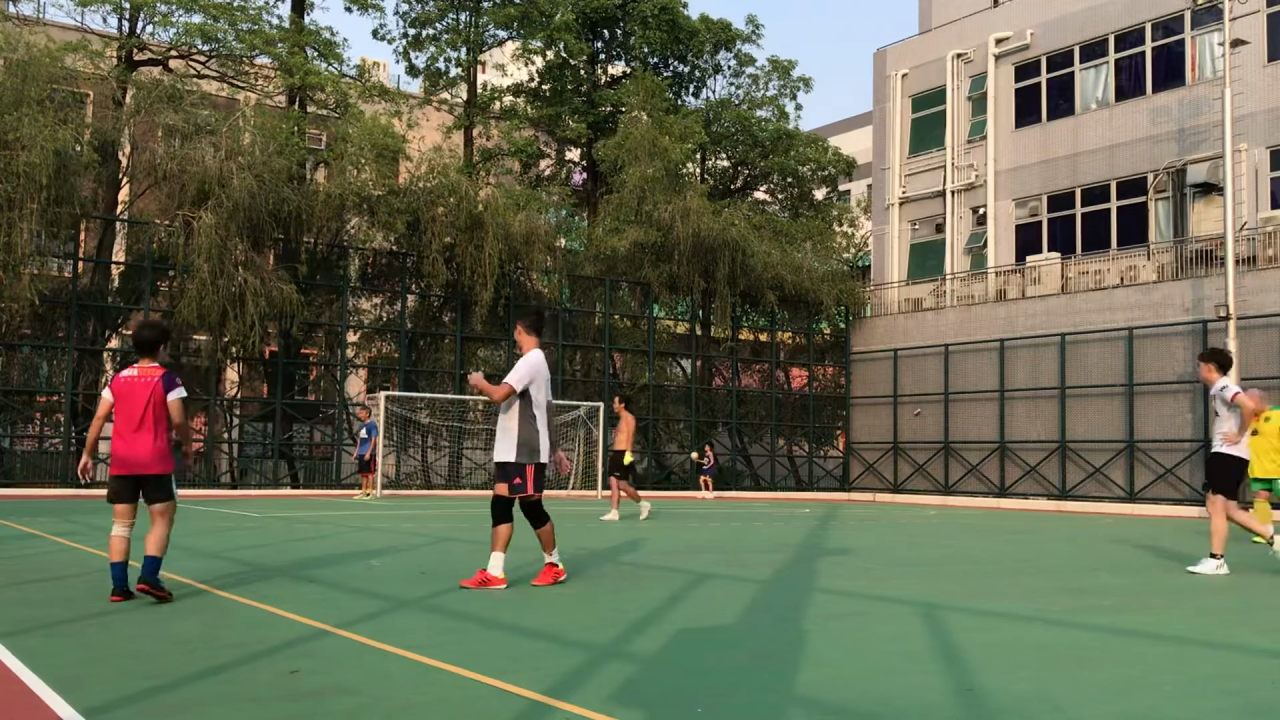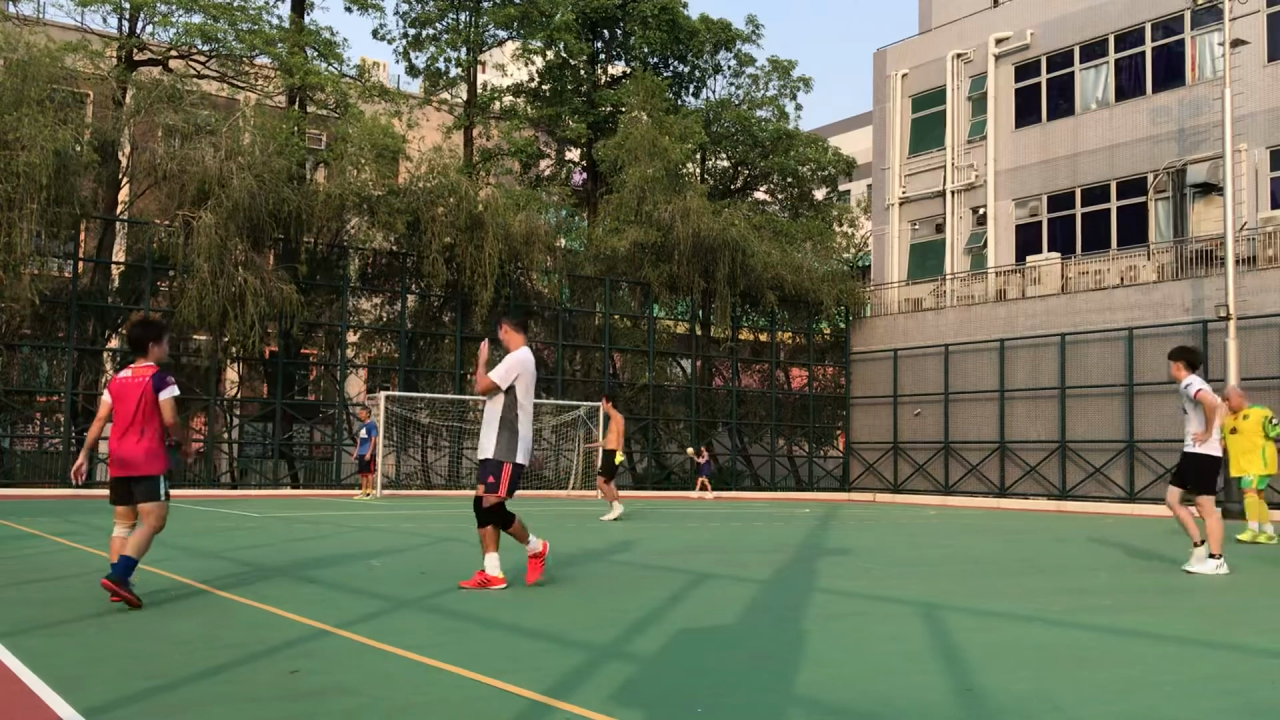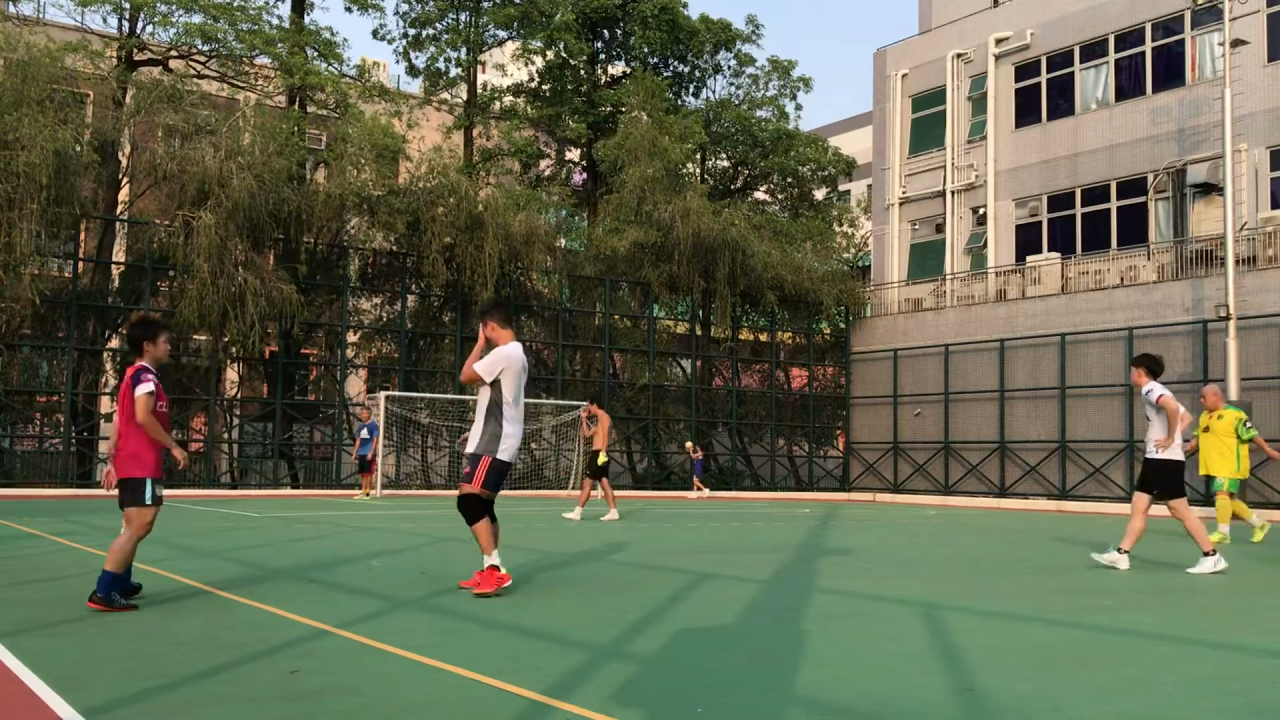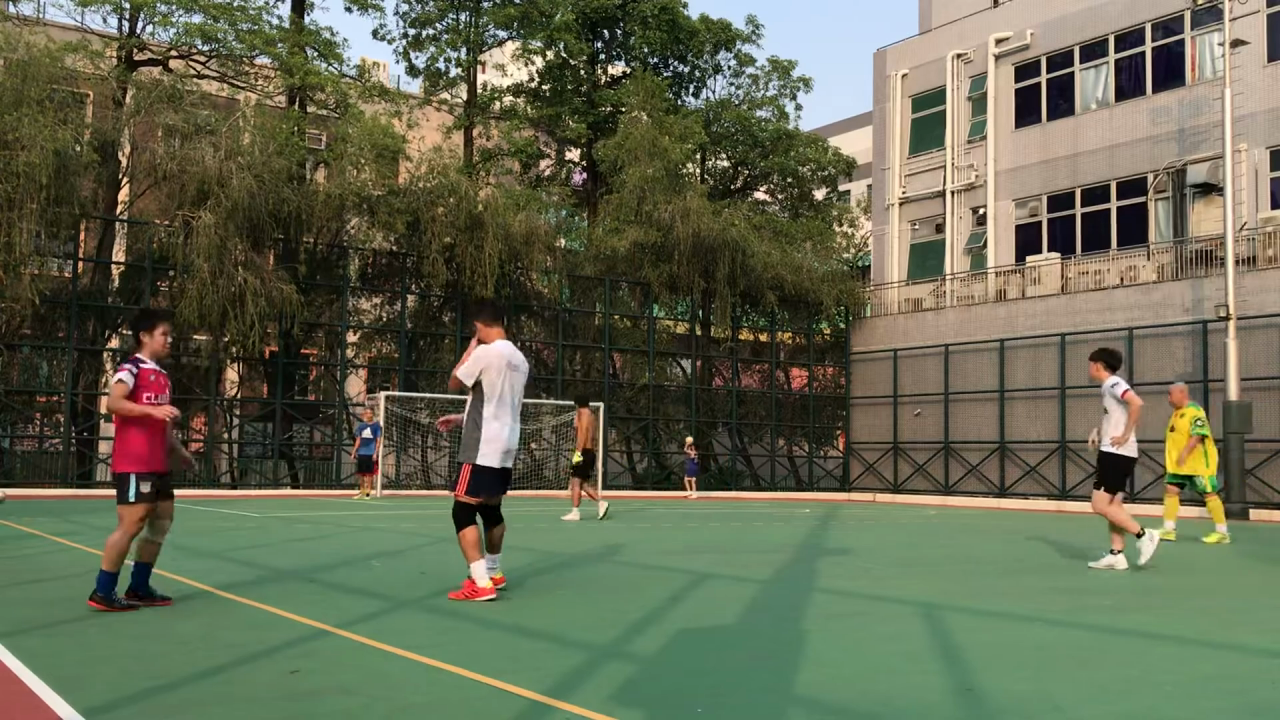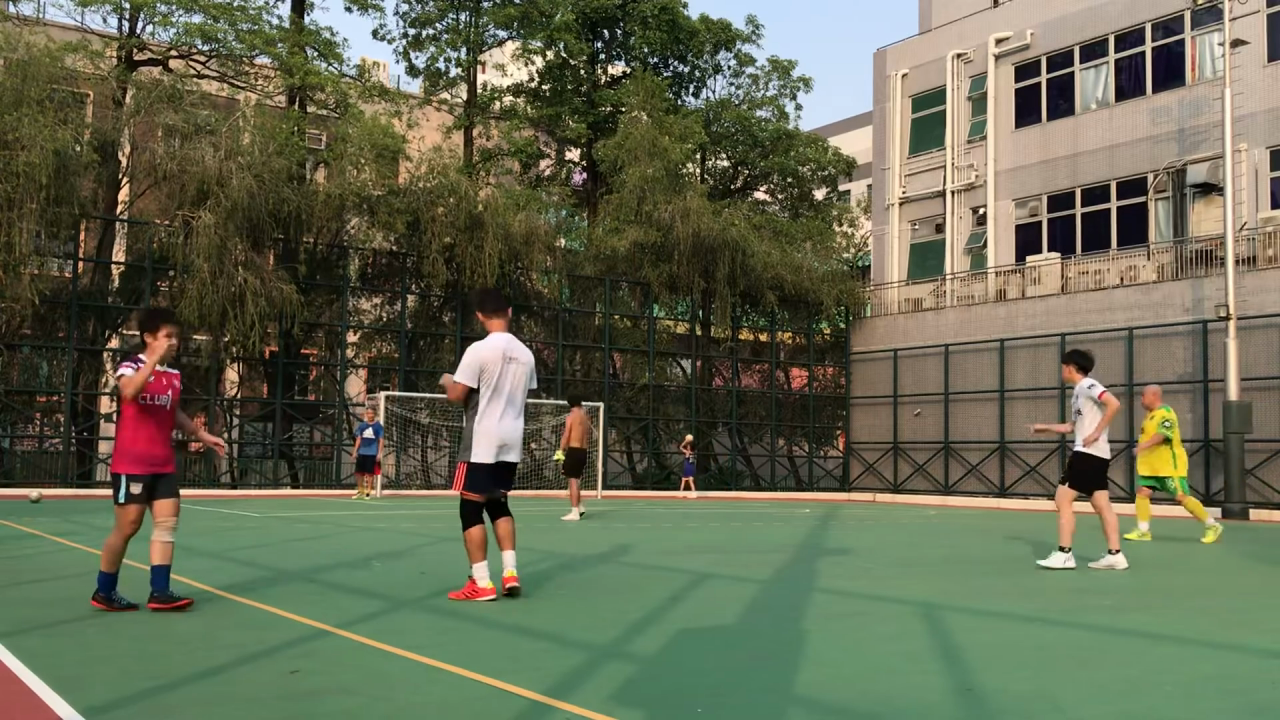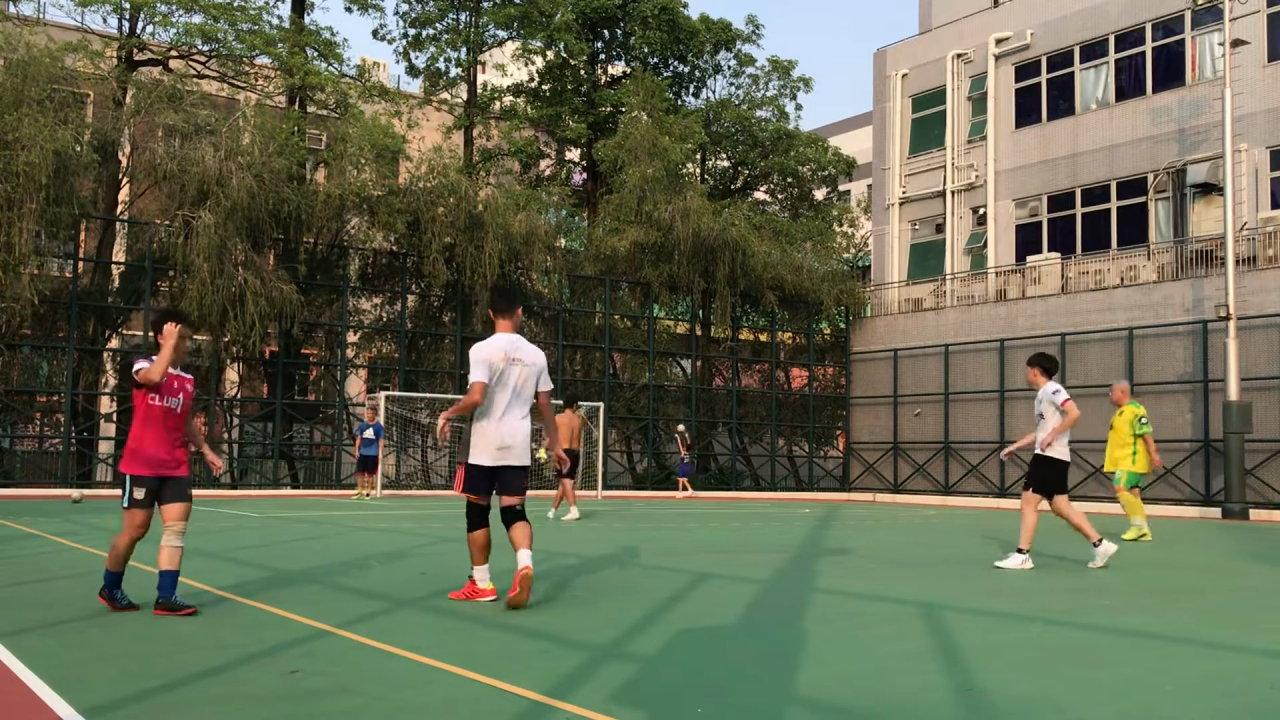
dt=0.2s
person 1, frame 1
left shoulder: (530, 361)
right shoulder: (534, 362)
left elbow: (499, 395)
right elbow: (548, 410)
left wrist: (479, 382)
right wrist: (555, 449)
left hip: (526, 450)
right hip: (511, 449)
left knee: (531, 506)
right knee: (499, 504)
left ankle: (554, 564)
right ankle: (494, 573)
person 1, frame 2
left shoulder: (517, 358)
right shoulder: (522, 360)
left elbow: (482, 387)
left wrist: (482, 359)
left hip: (507, 448)
right hip: (494, 446)
left knee: (492, 506)
right knee: (482, 505)
left ankle: (536, 548)
right ankle: (492, 572)
person 1, frame 3
left shoulder: (504, 353)
right shoulder: (515, 355)
left elbow: (466, 377)
left wrist: (480, 344)
right wrist: (475, 430)
left hip: (493, 443)
right hip: (490, 442)
left knee: (467, 499)
right knee: (480, 504)
left ankle: (495, 570)
right ankle: (492, 569)
person 1, frame 4
left shoulder: (487, 352)
right shoulder: (520, 359)
left elbow: (454, 383)
left wrist: (472, 346)
right wrist: (462, 418)
left hip: (483, 447)
right hip: (505, 446)
left knee: (463, 511)
right knee: (490, 509)
left ankle: (481, 583)
right ankle: (493, 572)
person 1, frame 5
left shoulder: (480, 349)
right shoulder: (526, 354)
left elbow: (456, 396)
left wrist: (447, 381)
left hip: (481, 443)
right hip: (511, 442)
left knee: (471, 509)
right knee: (499, 505)
left ankle: (482, 583)
right ankle: (510, 572)
person 1, frame 6
left shoulder: (483, 349)
right shoulder: (536, 355)
left elbow: (476, 397)
right elbow: (545, 406)
left wrist: (448, 414)
right wrist: (555, 444)
left hip: (485, 446)
right hip: (519, 447)
left knee: (477, 512)
right knee: (514, 511)
left ankle: (481, 584)
right ankle: (524, 566)
person 2, frame 1
left shoulder: (118, 379)
right shoulder: (168, 379)
left elbow: (99, 418)
right elbow: (178, 421)
left wrist: (87, 454)
right wrist: (187, 445)
left hip: (121, 462)
right hip: (156, 462)
left knee: (122, 524)
right knee: (162, 520)
left ankle: (119, 585)
right ankle: (149, 576)
person 2, frame 2
left shoulder: (117, 380)
right shoulder: (161, 378)
left elbow: (100, 420)
right elbow: (170, 420)
left wrist: (84, 456)
right wrist: (185, 444)
left hip: (120, 462)
right hip: (148, 462)
left knee: (123, 524)
right knee: (152, 522)
left ankle: (119, 583)
right ankle: (118, 576)
person 2, frame 3
left shoulder: (132, 377)
right shoulder: (145, 376)
left elbow: (120, 424)
right elbow: (143, 418)
left wrist: (112, 462)
right wrist: (174, 447)
left hip: (127, 463)
right hip: (142, 465)
left knee: (132, 526)
right knee: (138, 528)
left ankle: (122, 583)
right ankle: (103, 592)
person 2, frame 4
left shoulder: (159, 374)
right shoulder: (130, 367)
right elbow: (113, 403)
left wrist: (180, 448)
right wrist: (152, 410)
left hip: (154, 462)
right hip: (134, 462)
left knee: (162, 521)
right knee: (131, 525)
left ankle: (139, 587)
right ankle: (102, 592)
person 2, frame 5
left shoulder: (172, 375)
right shoulder: (131, 366)
right elbow: (129, 392)
left wrist: (204, 436)
right wrist: (155, 358)
left hip: (163, 463)
right hip: (131, 462)
left knee: (167, 523)
right knee: (127, 527)
left ankle: (160, 591)
right ankle: (104, 592)
person 2, frame 6
left shoulder: (188, 380)
right shoulder: (144, 366)
right elbow: (156, 376)
left wrist: (206, 451)
right wrist: (171, 343)
left hip: (176, 467)
right hip: (142, 464)
left knee: (175, 528)
right knee: (134, 530)
left ankle: (166, 597)
right ankle: (110, 588)
person 3, frame 1
left shoulder: (1223, 387)
right shoulder: (1220, 389)
left elbow: (1249, 406)
right elbow: (1251, 409)
left wrist: (1238, 435)
right wrist: (1238, 431)
left hip: (1227, 456)
right hip: (1223, 455)
left knee: (1216, 508)
right knee: (1229, 511)
left ankle: (1216, 560)
person 3, frame 2
left shoulder: (1189, 384)
right shoulder: (1193, 384)
left elbow: (1211, 402)
right elbow: (1221, 408)
left wrist: (1208, 433)
right wrist: (1214, 433)
left hip: (1201, 454)
right hip: (1195, 453)
left knee: (1206, 508)
right knee: (1172, 500)
left ankle: (1216, 560)
right ankle: (1200, 546)
person 3, frame 3
left shoulder: (1150, 390)
right shoulder: (1156, 391)
left elbow: (1172, 406)
right elbow: (1185, 417)
left wrist: (1170, 439)
right wrist: (1176, 436)
left hip: (1165, 459)
right hip: (1155, 459)
left knee: (1181, 510)
right knee: (1137, 508)
left ankle: (1212, 557)
right ankle: (1122, 554)
person 3, frame 4
left shoulder: (1112, 383)
right shoulder: (1111, 386)
left elbow: (1137, 403)
left wrist: (1126, 435)
right wrist: (1098, 431)
left hip: (1116, 454)
right hip: (1111, 453)
left knee: (1101, 505)
right knee: (1112, 505)
left ankle: (1144, 536)
right ankle: (1116, 555)
person 3, frame 5
left shoulder: (1088, 385)
right shoulder: (1080, 390)
left elbow: (1114, 404)
right elbow: (1074, 426)
left wrist: (1097, 434)
right wrist: (1046, 427)
left hip: (1088, 454)
right hip: (1094, 455)
left knee: (1062, 501)
right knee: (1102, 506)
left ankle: (1064, 554)
right ankle: (1115, 555)
person 3, frame 6
left shoulder: (1052, 390)
right shoulder: (1043, 395)
left elbow: (1074, 413)
left wrist: (1051, 436)
right wrist: (1015, 446)
left hip: (1049, 457)
right hip: (1047, 456)
left knee: (1028, 504)
right knee: (1062, 508)
left ankle: (1022, 555)
right ankle: (1101, 546)
